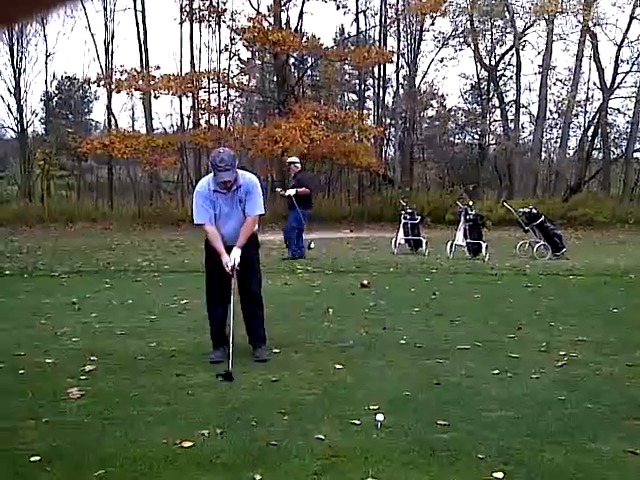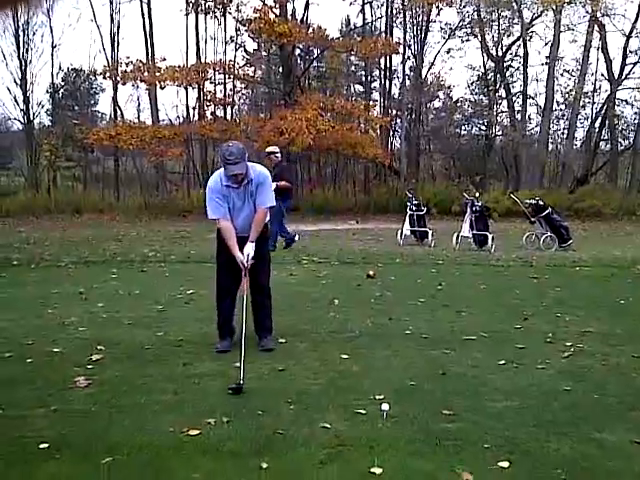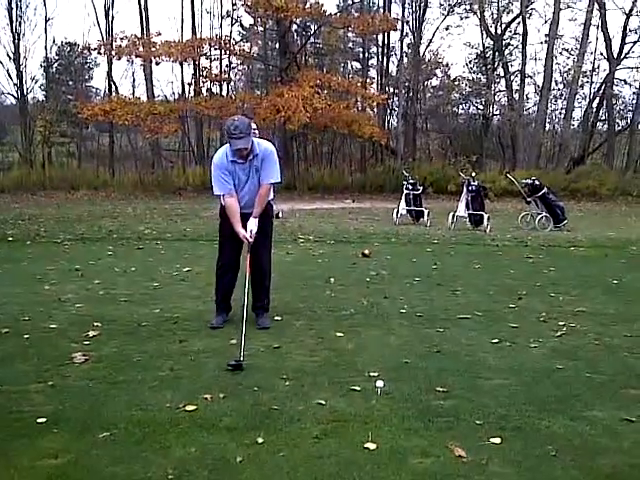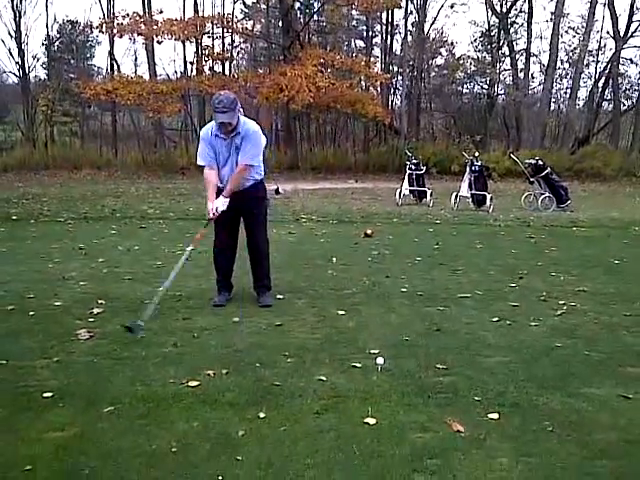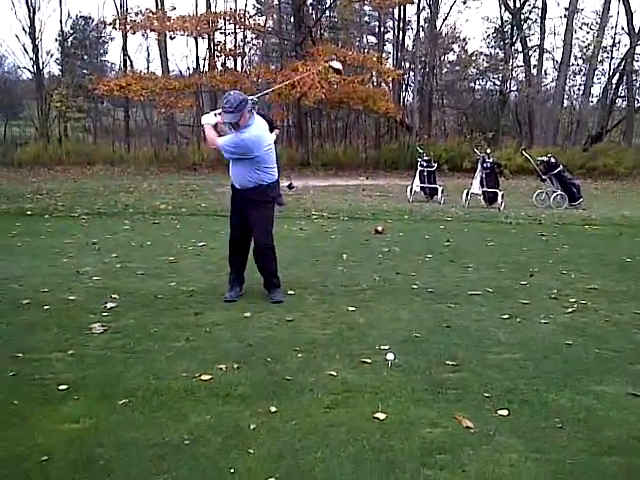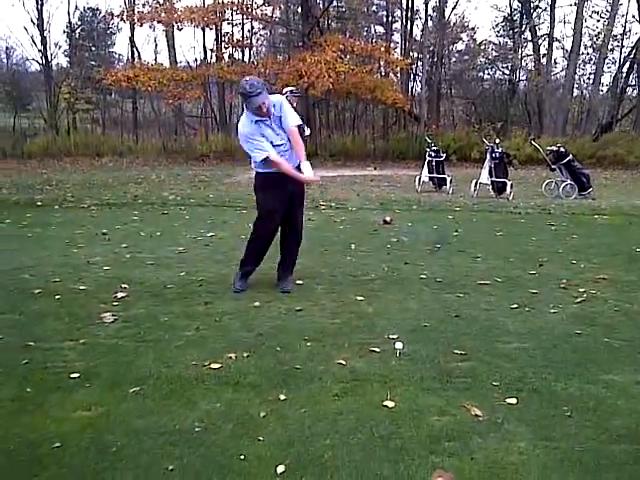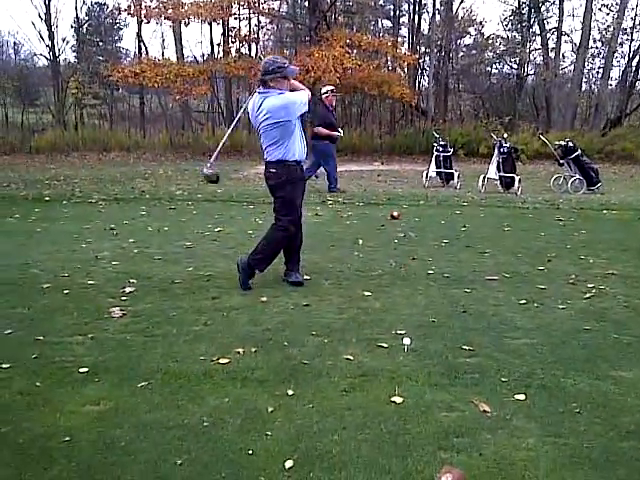
dt=0.5s
person 1, frame 1
left shoulder: (250, 182)
right shoulder: (203, 188)
left elbow: (252, 218)
right elbow: (208, 226)
left wrist: (237, 248)
right wrist: (223, 254)
left hip: (246, 244)
right hip: (217, 247)
left knee: (252, 294)
right knee: (216, 297)
left ankle: (259, 343)
right ankle: (219, 345)
person 1, frame 2
left shoulder: (261, 174)
right shoulder: (215, 183)
left elbow: (262, 210)
right elbow: (223, 221)
left wrist: (251, 243)
right wrist: (236, 252)
left hip: (258, 235)
right hip: (228, 237)
left knee: (260, 285)
right knee: (226, 287)
left ankle: (264, 333)
right ankle: (225, 334)
person 1, frame 3
left shoulder: (267, 150)
right shoulder: (220, 159)
left elbow: (266, 187)
right elbow: (229, 197)
left wrist: (254, 218)
right wrist: (238, 228)
left hip: (261, 212)
right hip: (231, 214)
left knee: (261, 264)
right knee: (226, 263)
left ankle: (261, 310)
right ankle: (222, 310)
person 1, frame 4
left shoulder: (252, 132)
right shoulder: (207, 132)
left elbow: (242, 169)
right elbow: (210, 169)
left wrist: (225, 197)
right wrist: (212, 200)
left hip: (252, 192)
right hip: (223, 193)
left knee: (258, 243)
right knee: (223, 244)
left ankle: (263, 289)
right ankle: (223, 289)
person 1, frame 5
left shoulder: (250, 137)
right shoulder: (244, 123)
left elbow: (215, 144)
right elbow: (227, 140)
left wrist: (208, 125)
right wrist: (219, 123)
left hip: (262, 194)
right hip: (240, 190)
left knee: (263, 242)
right knee: (237, 239)
left ankle: (273, 285)
right ankle: (236, 283)
person 1, frame 6
left shoulder: (278, 103)
right shoulder: (246, 127)
left elbow: (294, 134)
right elbow: (270, 158)
left wrist: (304, 163)
right wrist: (298, 176)
left hip: (294, 174)
right hip: (269, 181)
left knee: (293, 229)
right knee: (264, 229)
left ankle: (284, 275)
right ankle: (243, 273)
person 1, frame 7
left shoulder: (256, 100)
right shoulder: (283, 102)
right elbow: (305, 94)
left wrist: (285, 80)
right wrist: (289, 82)
left hip: (281, 168)
right hip: (286, 171)
left knee: (293, 220)
right knee: (285, 223)
left ankle: (292, 268)
right ankle: (251, 263)
